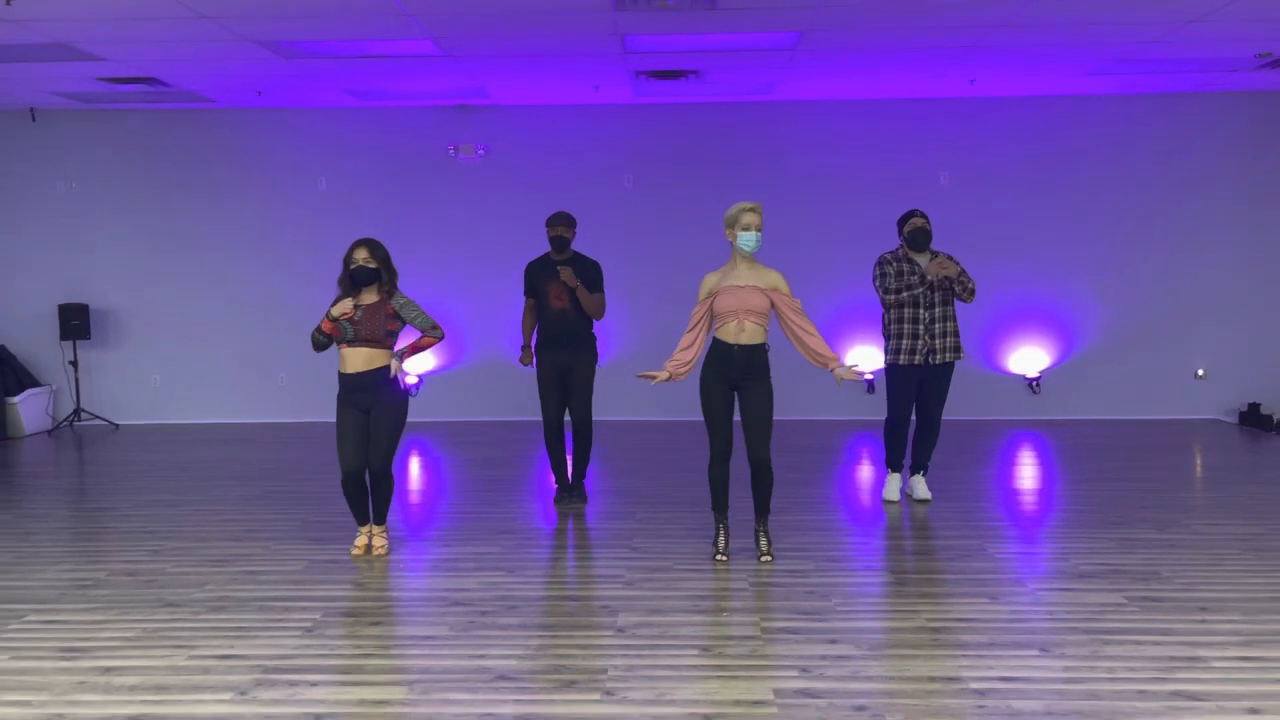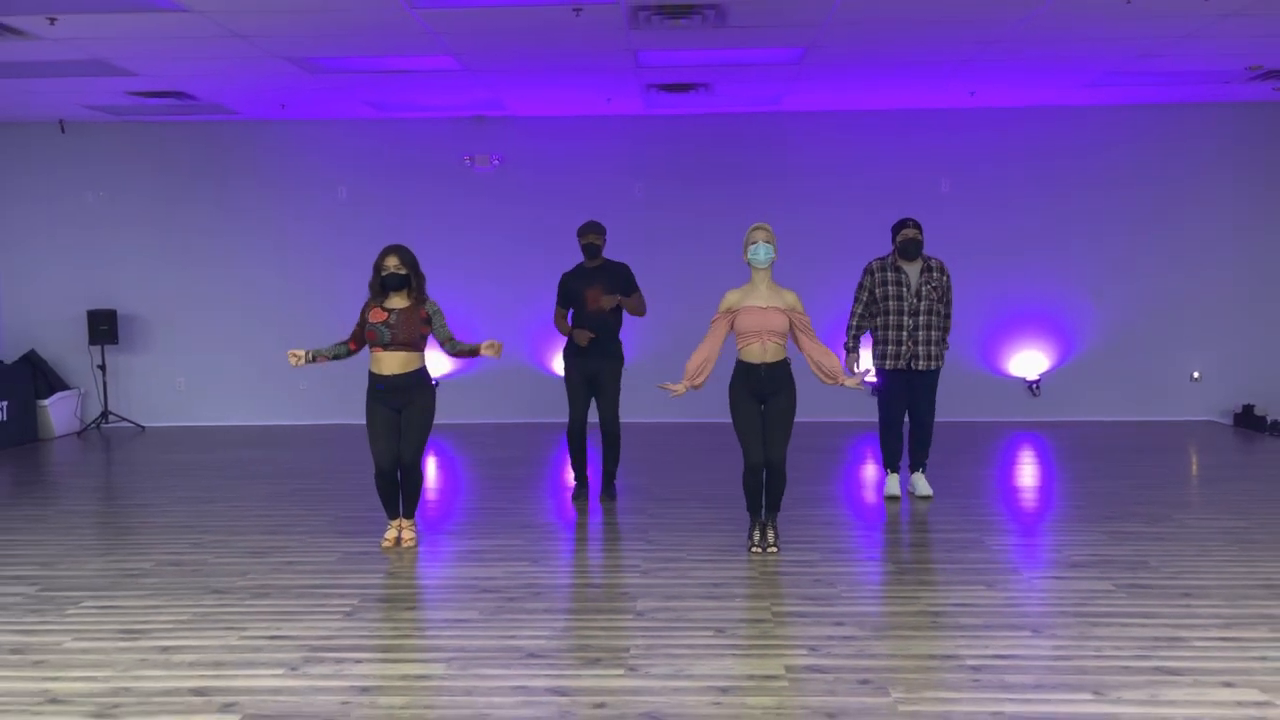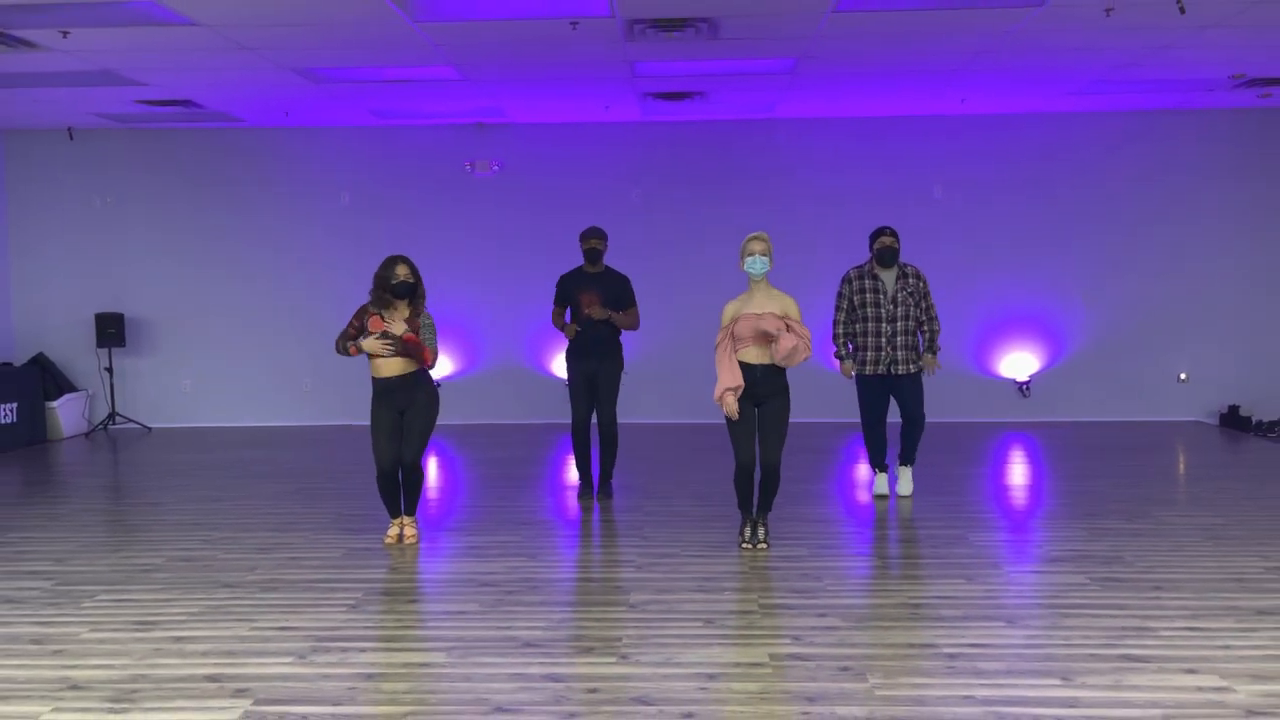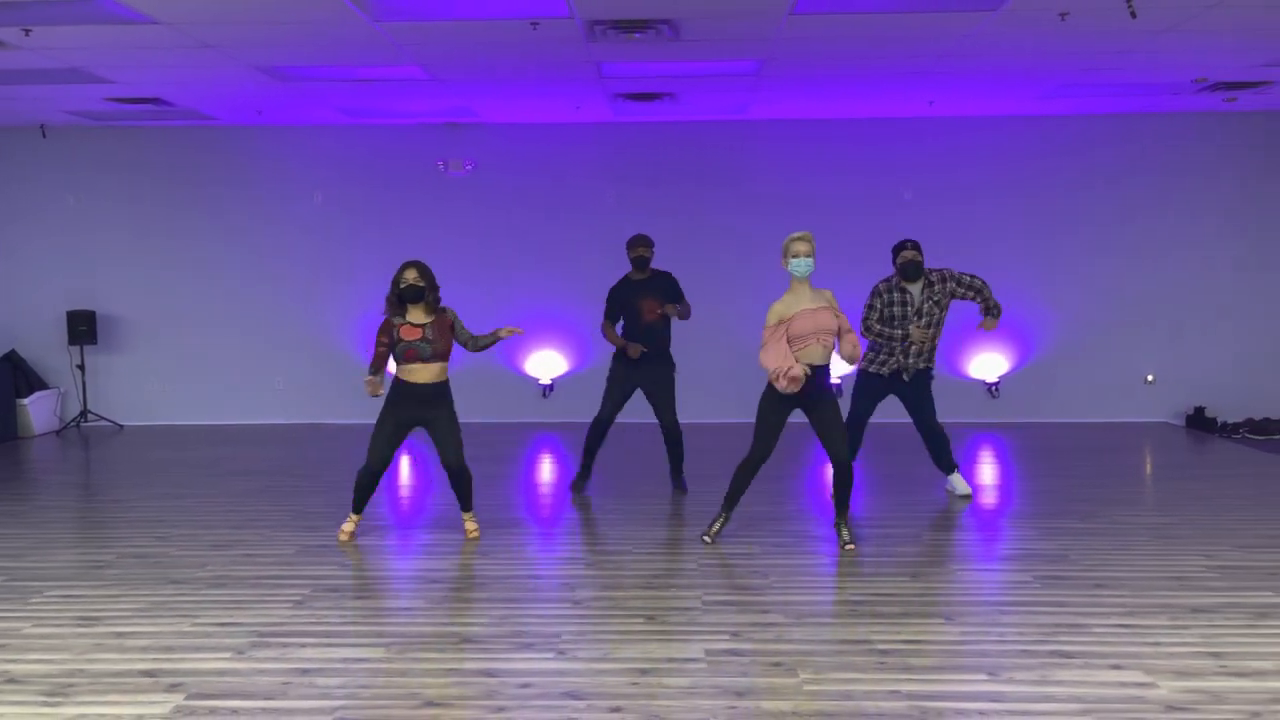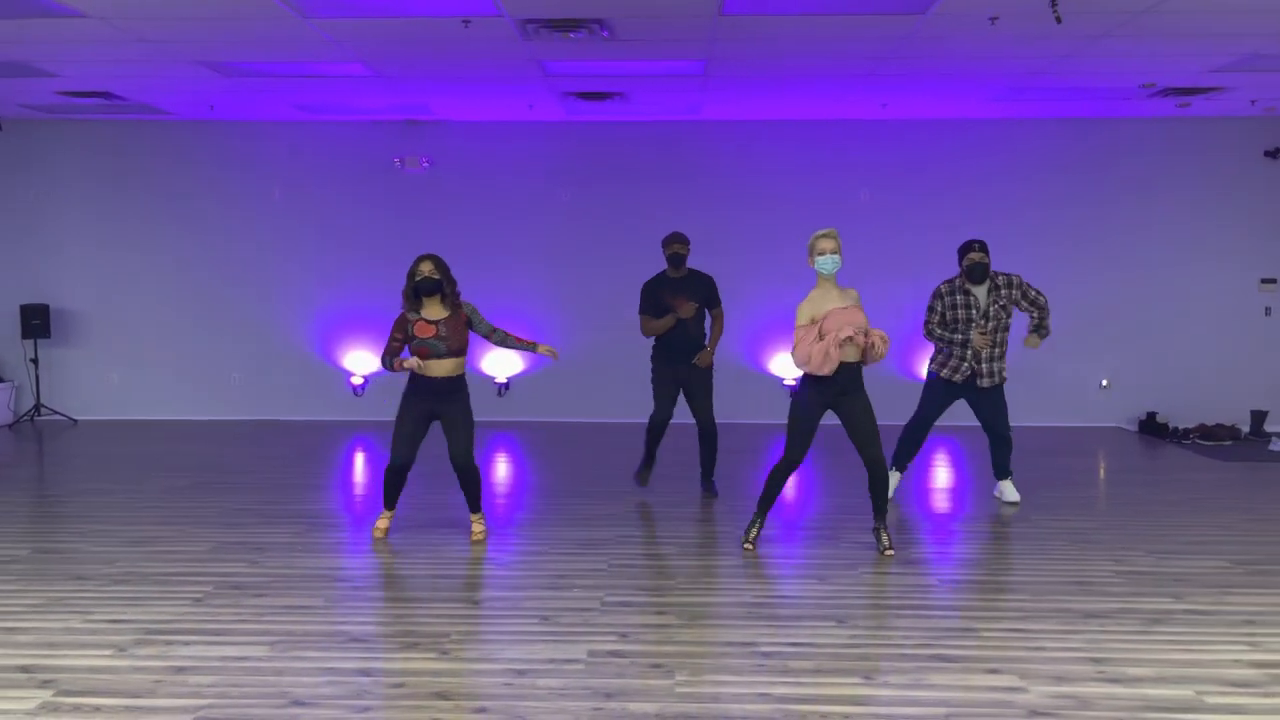
dt=1s
person 1, frame 1
left shoulder: (771, 279)
right shoulder: (712, 281)
left elbow: (799, 324)
right elbow: (696, 330)
left wrist: (832, 363)
right wrist: (671, 369)
left hip: (756, 367)
right hip: (718, 365)
left knee: (760, 454)
right knee: (720, 451)
left ankle: (762, 529)
right ankle: (721, 527)
person 1, frame 2
left shoulder: (789, 299)
right shoulder: (733, 298)
left elbow: (810, 343)
right elbow: (711, 342)
left wrist: (842, 377)
right wrist: (687, 381)
left hip: (780, 382)
right hip: (745, 382)
left knee: (775, 459)
right knee: (754, 460)
left ankle: (770, 523)
right ankle: (755, 524)
person 1, frame 3
left shoulder: (786, 303)
right shoulder: (733, 307)
left elbow: (803, 346)
right elbow: (724, 352)
left wrist: (777, 336)
right wrist: (727, 392)
left hip: (775, 385)
right hip: (743, 384)
left knee: (771, 462)
right knee: (745, 461)
left ankle: (763, 519)
right ankle: (746, 520)
person 1, frame 4
left shoulder: (825, 297)
right shoulder: (779, 307)
left elbow: (842, 330)
right elbow: (770, 353)
left wrist: (850, 347)
right wrist: (789, 369)
left hip: (820, 386)
right hip: (784, 387)
left knee: (842, 457)
right knee: (757, 455)
left ankle: (842, 520)
right ankle: (724, 513)
person 1, frame 5
left shoulder: (852, 296)
right shoulder: (807, 306)
right elbow: (803, 357)
left wrist: (875, 343)
right wrist: (837, 341)
left hip: (852, 386)
right hip: (816, 386)
left knee: (875, 459)
right knee: (791, 459)
left ankle: (880, 524)
right ankle: (758, 518)
person 2, frame 1
left shoulder: (395, 301)
right shoulder: (344, 302)
left elbow: (435, 332)
right elbow: (318, 344)
left wrist: (400, 356)
right wrist: (332, 316)
left hip: (384, 389)
right hip: (349, 392)
left knee: (379, 465)
right knee: (350, 468)
left ankle: (380, 529)
right ankle: (363, 528)
person 2, frame 2
left shoulder: (426, 307)
right shoulder: (371, 307)
left elbow: (450, 345)
right elbow: (352, 345)
left wrist: (478, 349)
right wrist: (311, 355)
left hip: (416, 390)
right hip: (379, 392)
left knee: (410, 461)
right knee: (384, 463)
left ankle: (409, 522)
right ankle: (393, 522)
person 2, frame 3
left shoulder: (422, 318)
right shoulder: (368, 312)
left elbow: (429, 360)
right elbow: (341, 344)
left wrist: (405, 334)
right wrist: (362, 345)
left hip: (419, 392)
right hip: (384, 396)
left knee: (410, 459)
right knee: (385, 464)
left ankle: (410, 519)
right ankle: (395, 520)
person 2, frame 4
left shoulder: (445, 317)
right shoulder: (391, 324)
left elbow: (470, 342)
right elbow: (377, 363)
left wrist: (497, 335)
right wrist: (372, 381)
left hip: (439, 402)
right hip: (401, 401)
left knee: (455, 463)
right knee: (375, 464)
left ankle: (468, 515)
right ankle: (354, 517)
person 2, frame 5
left shoulder: (462, 311)
right shoulder: (406, 319)
left elbow: (494, 334)
right elbow: (386, 359)
left wrist: (534, 347)
right wrist: (405, 362)
left hip: (454, 395)
right hip: (418, 395)
left knee: (462, 461)
right knee: (400, 460)
left ankle: (477, 516)
right ankle: (387, 513)
person 3, frame 1
left shoulder: (589, 267)
right shoulder: (535, 268)
left elbow: (598, 312)
right elbow: (530, 309)
left wrist: (576, 285)
right wrist: (526, 346)
left hip: (581, 353)
right hip: (547, 354)
left knee: (581, 416)
right knee: (552, 419)
left ankle: (578, 481)
right ankle: (561, 483)
person 3, frame 2
left shoulder: (620, 271)
right shoulder: (569, 278)
left elbow: (640, 308)
right elbow: (559, 316)
left wrist: (618, 300)
right wrist: (572, 332)
left hip: (609, 358)
right hip: (576, 359)
left knee: (610, 420)
right knee: (577, 420)
left ankle: (609, 481)
right ankle: (581, 481)
person 3, frame 3
left shoulder: (619, 281)
right shoulder: (568, 280)
left elbow: (634, 322)
right elbow: (556, 314)
left wrist: (609, 315)
right wrist: (564, 326)
left hip: (609, 360)
right hip: (578, 360)
left knee: (607, 419)
right knee: (580, 420)
left ankle: (605, 480)
right ankle: (585, 480)
person 3, frame 4
left shoulder: (666, 281)
right shoulder: (619, 291)
left elbow: (685, 308)
right elbow: (607, 328)
left wrist: (677, 311)
right wrist: (626, 345)
left hip: (660, 365)
right hip: (626, 365)
left knee: (669, 422)
right knee: (604, 418)
left ankle: (677, 475)
right ankle: (584, 471)
person 3, frame 5
left shoulder: (704, 282)
right shoulder: (652, 286)
left elbow: (717, 317)
right elbow: (647, 329)
left wrist: (710, 349)
right wrist: (677, 315)
left hip: (697, 362)
right hip: (665, 363)
left knee: (706, 420)
right knee: (662, 415)
left ankle: (708, 478)
right ankle: (648, 462)
person 4, frame 1
left shoulder: (946, 261)
right shoulder: (887, 262)
left elbow: (969, 293)
right elbow: (889, 294)
left wrist: (955, 276)
right wrist: (926, 277)
left hip: (941, 354)
right hip: (902, 354)
left knee: (930, 418)
right knee: (898, 416)
left ankle: (917, 476)
right ankle: (894, 474)
person 4, frame 2
left shoulder: (939, 270)
right shoulder: (875, 270)
left elbow: (945, 312)
right elbow: (860, 310)
left wrist: (941, 344)
right wrist: (852, 347)
left hip: (928, 360)
right hip: (890, 360)
left knee: (923, 419)
right knee: (891, 418)
left ankle: (917, 473)
right ankle: (892, 473)
person 4, frame 3
left shoulder: (915, 277)
right shoulder: (853, 278)
left elbow: (929, 317)
right elbow: (841, 320)
left wrist: (930, 350)
right wrist: (844, 355)
left hip: (908, 364)
right hip: (869, 364)
left knee: (914, 417)
right knee: (873, 421)
left ankle: (905, 467)
right ankle: (880, 473)
person 4, frame 4
left shoulder: (943, 280)
right shoulder: (883, 290)
left elbow: (977, 287)
right elbow: (868, 327)
left wrist: (991, 312)
right wrist: (905, 334)
left hip: (916, 370)
right hip: (877, 366)
left knee: (929, 425)
right knee: (856, 418)
left ankle: (952, 474)
person 4, frame 5
left shoulder: (1010, 284)
right shoulder: (945, 291)
left elbow: (1039, 303)
right elbow: (930, 329)
left wrist: (1039, 331)
right wrist: (966, 340)
left hip: (989, 375)
right hip: (949, 370)
left knee: (1000, 431)
right knee: (921, 420)
left ankle: (1003, 480)
right ankle: (896, 471)
